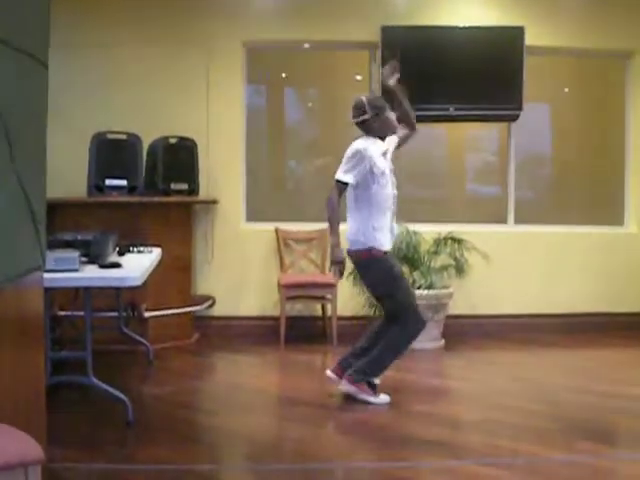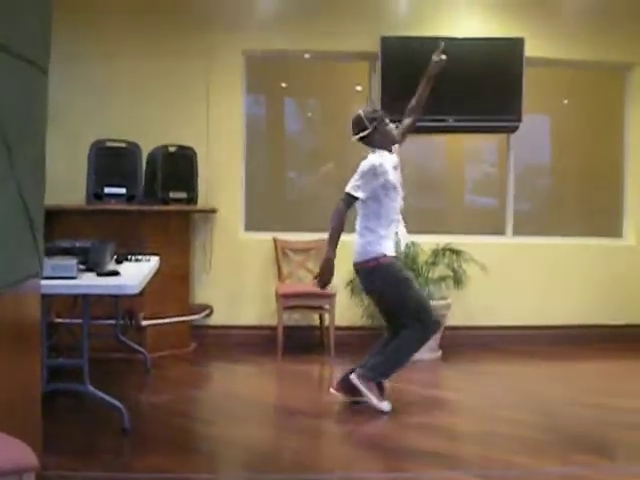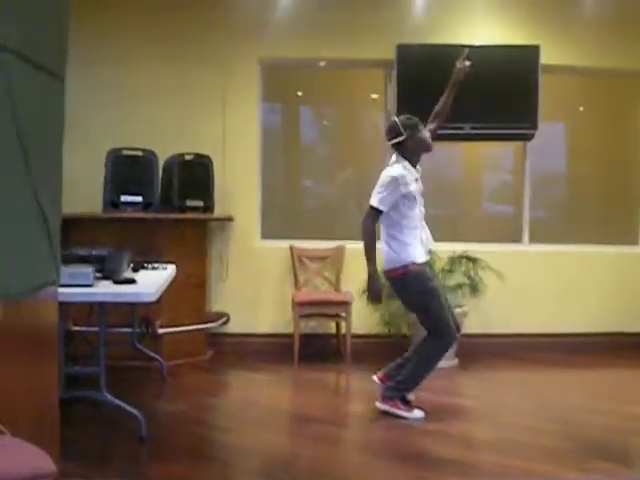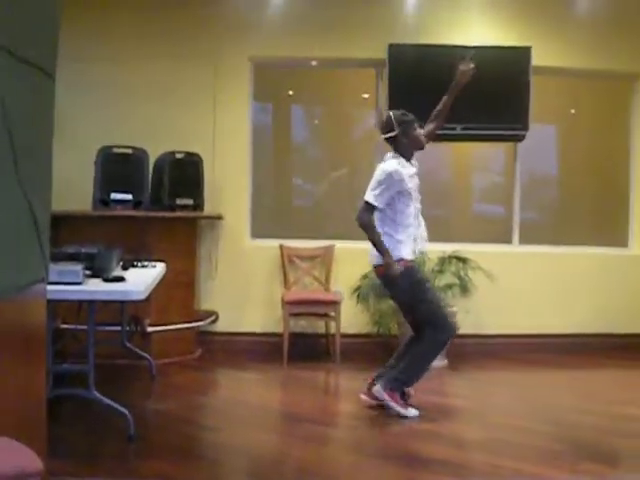
dt=0.3s
person 1, frame 1
left shoulder: (381, 147)
right shoulder: (361, 149)
left elbow: (411, 127)
right elbow: (335, 196)
left wrist: (394, 91)
right wrist: (335, 245)
left hip: (377, 250)
right hip: (370, 251)
left knee: (395, 316)
right knee: (412, 321)
left ankle: (346, 367)
right ankle: (360, 378)
person 1, frame 2
left shoulder: (388, 156)
right shoulder: (375, 165)
left elbow: (413, 114)
right elbow: (342, 207)
left wrist: (430, 75)
right wrist: (329, 256)
left hip: (380, 260)
right hip: (377, 261)
left knee: (400, 329)
right knee: (426, 322)
left ankle: (352, 381)
right ankle: (370, 375)
person 1, frame 3
left shoulder: (408, 165)
right shoulder: (395, 175)
left elbow: (435, 122)
right elbow: (368, 220)
left wrist: (455, 82)
right wrist: (372, 272)
left hip: (409, 265)
right hip: (405, 268)
left knee: (440, 331)
right knee: (444, 333)
left ankle: (391, 377)
right ankle: (393, 394)
person 1, frame 4
left shoulder: (405, 162)
right shoulder: (391, 170)
left elbow: (435, 123)
right elbow: (364, 216)
left wrist: (456, 87)
right wrist: (388, 259)
left hip: (402, 262)
right hip: (396, 265)
left knee: (424, 331)
right knee: (441, 329)
left ankle: (379, 387)
right ankle: (392, 386)
